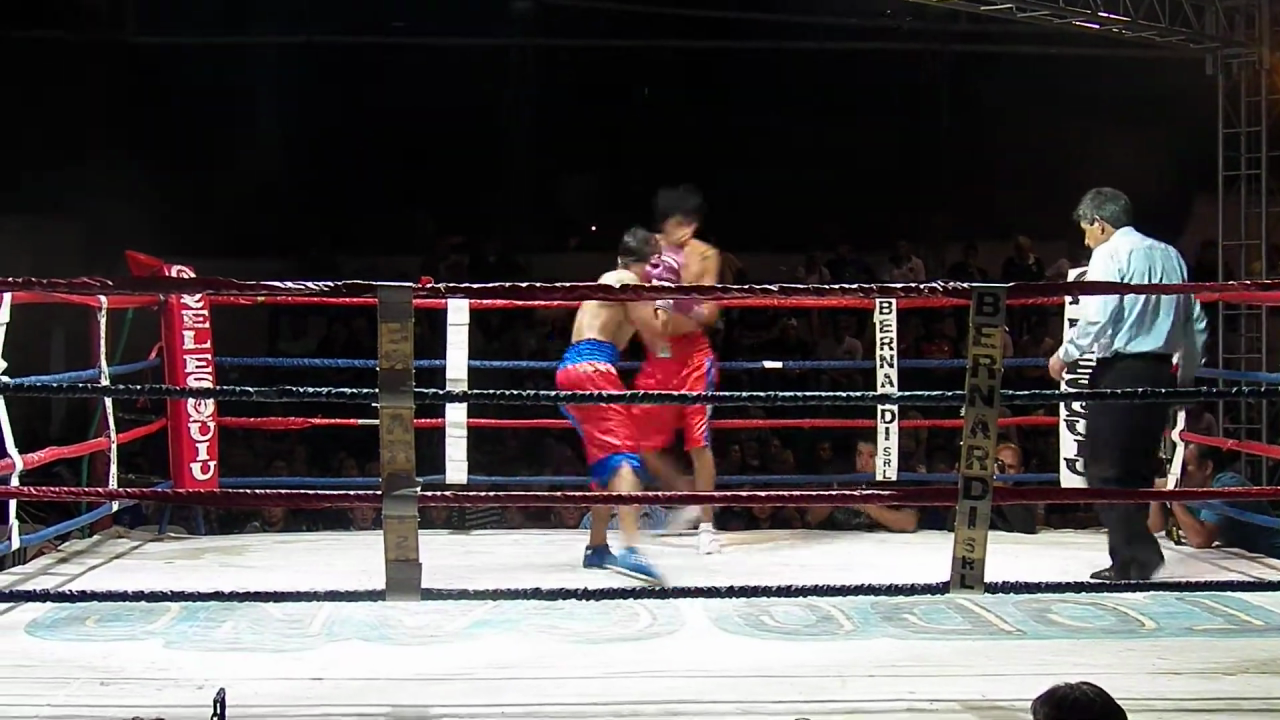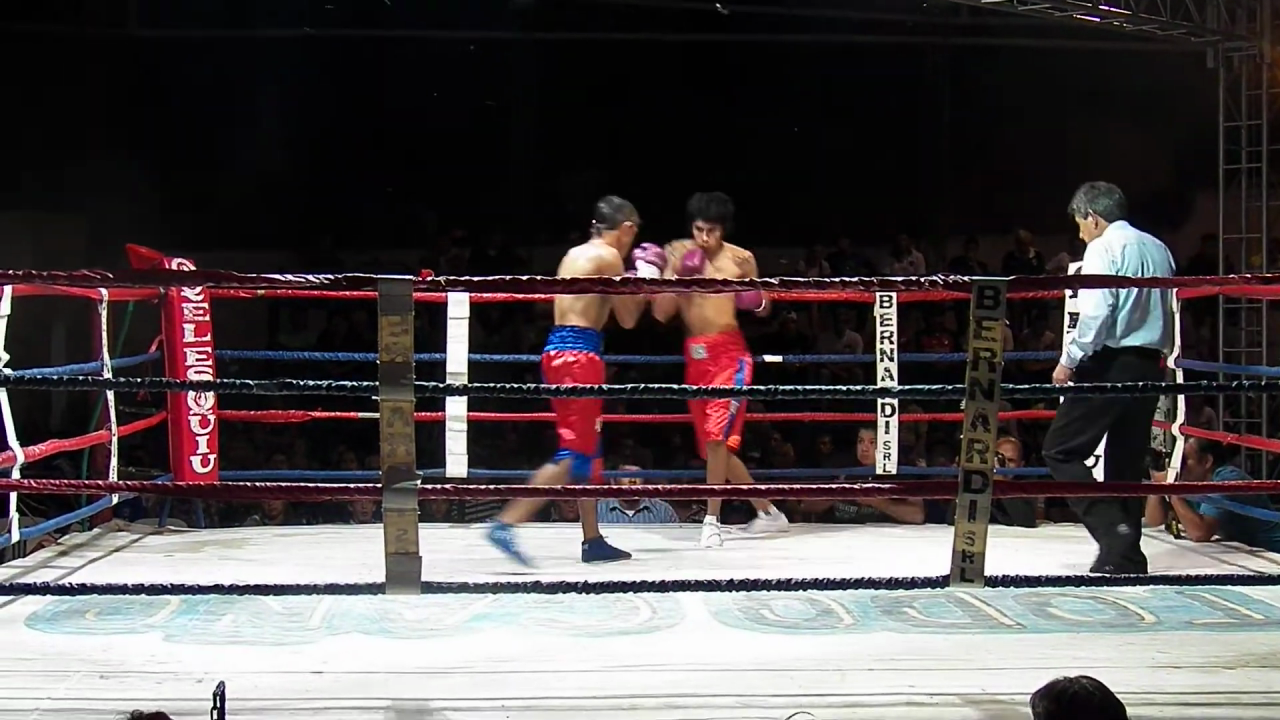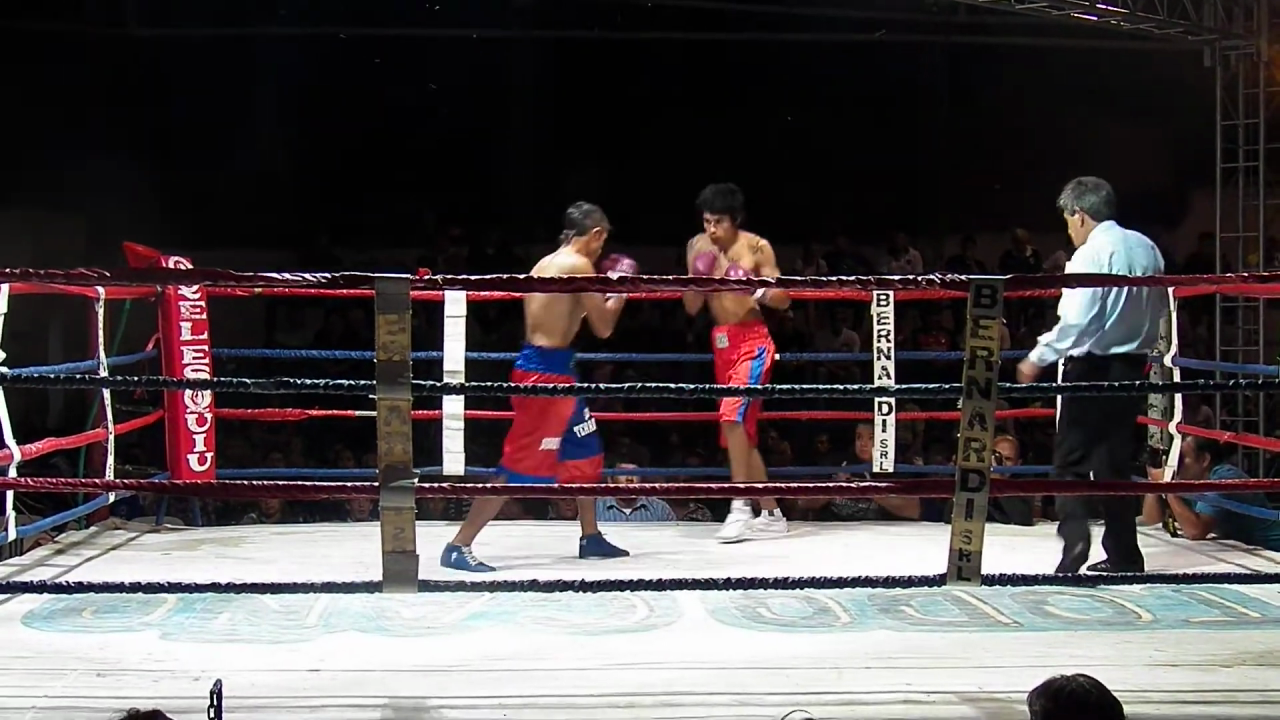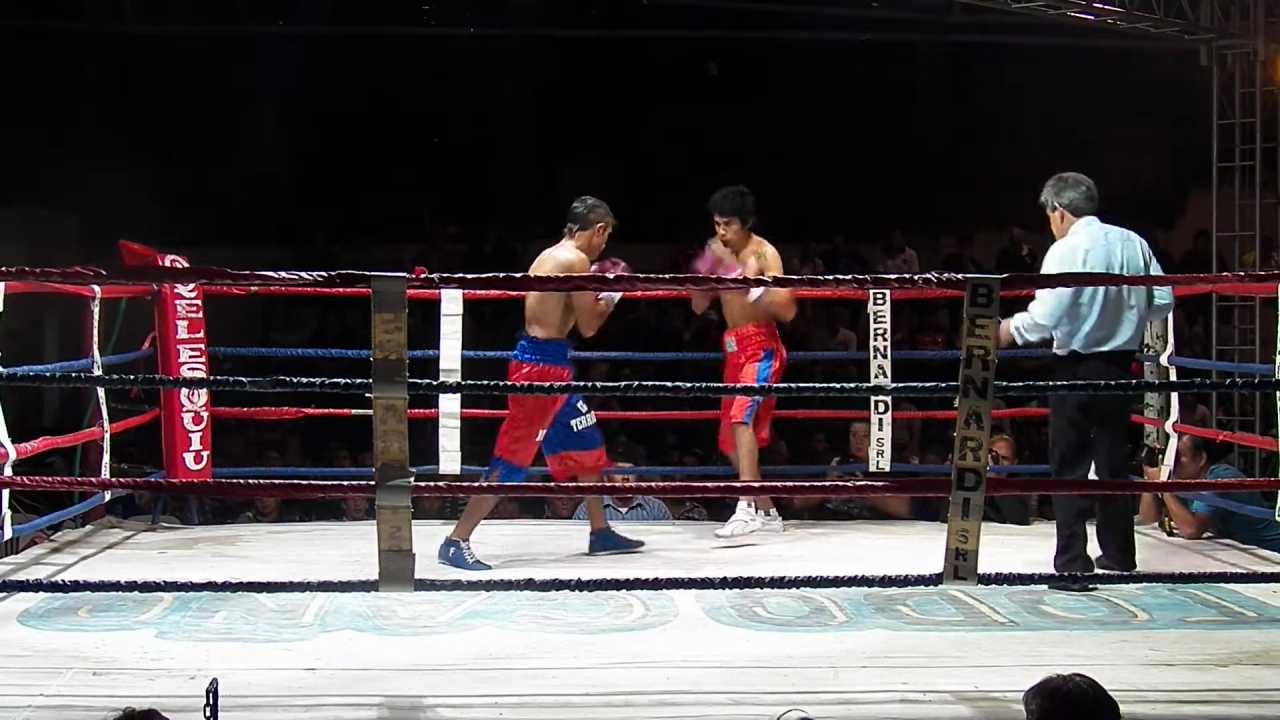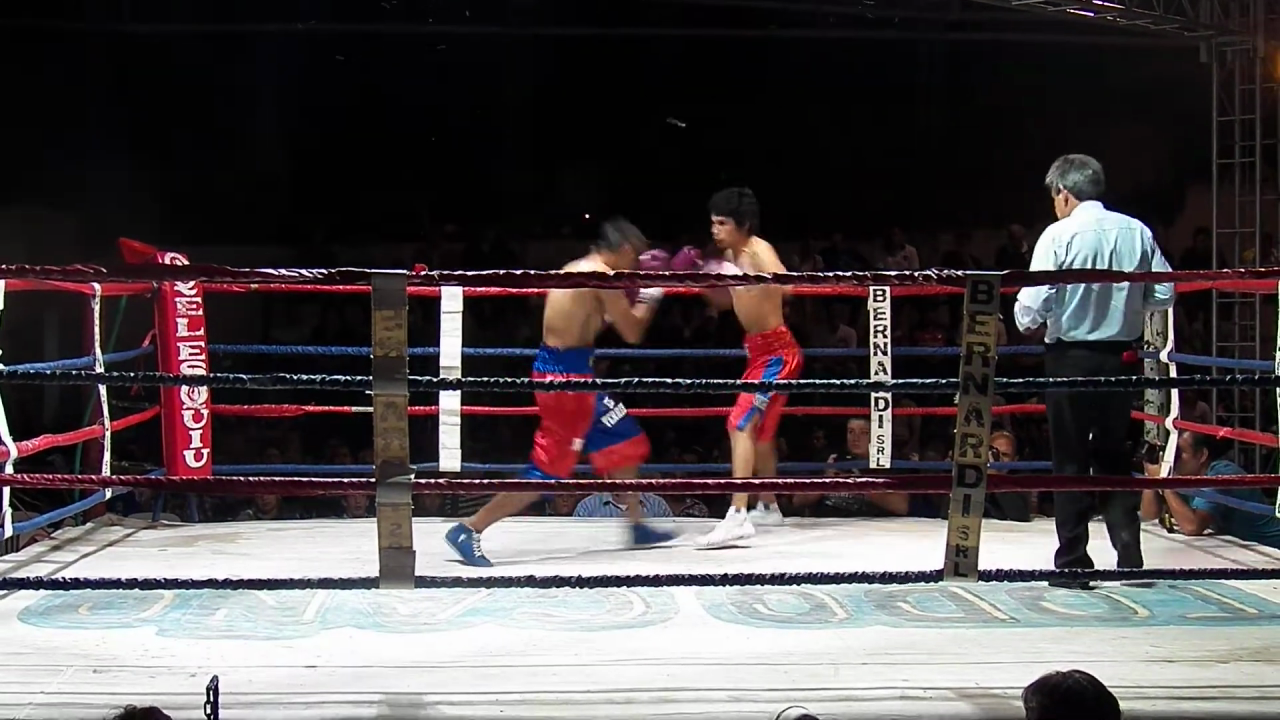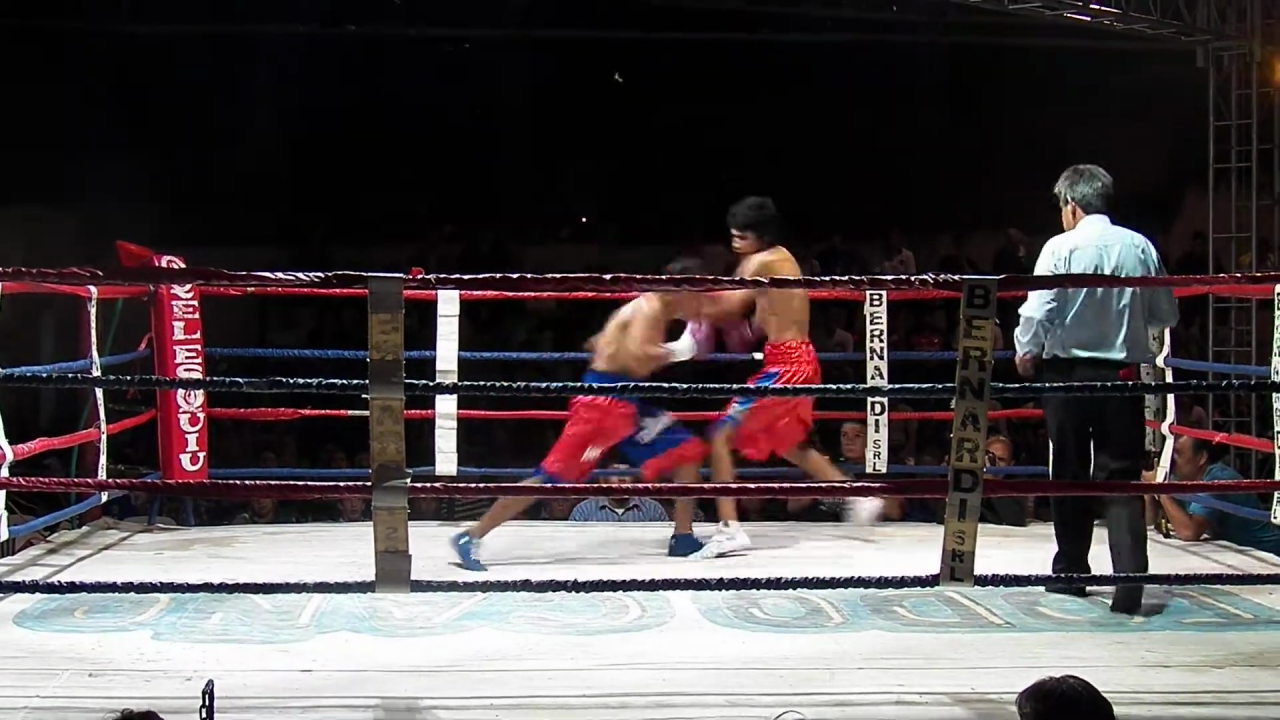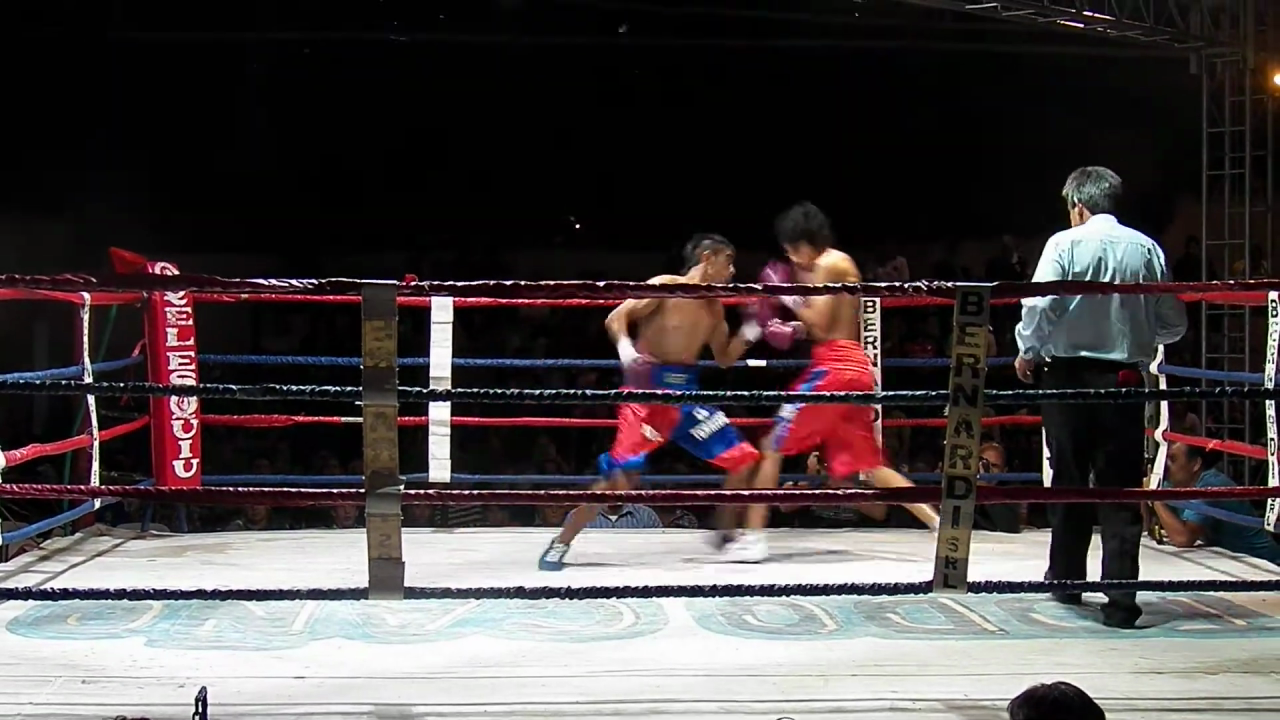
dt=0.2s
person 1, frame 1
left shoulder: (1110, 254)
right shoulder: (1168, 255)
left elbow: (1097, 318)
right elbow: (1195, 321)
left wrist: (1065, 355)
right wrist: (1189, 370)
left hip: (1121, 371)
right hip: (1160, 373)
left knee: (1103, 467)
right knee: (1136, 469)
left ankle: (1139, 552)
right ankle: (1128, 561)
person 1, frame 2
left shoulder: (1104, 248)
right shoulder: (1158, 249)
left elbow: (1096, 313)
right elbow: (1160, 312)
left wrist: (1068, 360)
left hip: (1109, 364)
right hip: (1149, 365)
left knee: (1061, 451)
right knee: (1128, 463)
left ankle: (1110, 526)
right ankle: (1126, 557)
person 1, frame 3
left shoulder: (1091, 253)
right shoulder: (1146, 247)
left elbow: (1076, 321)
right elbow: (1160, 306)
left wrist: (1038, 357)
left hip: (1093, 371)
right hip: (1133, 369)
left knee: (1071, 465)
right knee: (1116, 465)
left ankle: (1075, 548)
right ankle: (1123, 558)
person 1, frame 4
left shoulder: (1067, 250)
right shoulder: (1133, 243)
left elbow: (1044, 318)
right elbow: (1163, 301)
left wrist: (1013, 328)
left hip: (1078, 369)
right hip: (1122, 367)
left knee: (1070, 467)
right knee: (1114, 462)
left ankle: (1072, 566)
right ankle: (1118, 556)
person 1, frame 5
left shoulder: (1059, 235)
right shoulder: (1137, 231)
left elbow: (1034, 303)
right elbow: (1164, 293)
left wrist: (1024, 320)
left hip: (1070, 358)
right hip: (1120, 358)
left knee: (1070, 461)
right knee: (1113, 456)
left ankle: (1073, 563)
right ankle: (1126, 547)
person 1, frame 6
left shoulder: (1061, 248)
right shoulder: (1141, 247)
left elbow: (1035, 314)
right elbow: (1166, 315)
left wrist: (1026, 351)
left hip: (1069, 374)
right hip: (1121, 377)
left knee: (1071, 475)
right knee: (1122, 478)
left ankle: (1070, 572)
right ankle: (1127, 582)
person 1, frame 7
left shoulder: (1065, 244)
right shoulder: (1148, 250)
left elbow: (1037, 305)
right elbow: (1172, 324)
left wrist: (1027, 352)
left hip: (1068, 374)
right hip: (1122, 379)
left knee: (1069, 478)
right knee: (1121, 488)
left ankle: (1066, 580)
right ankle: (1120, 599)
person 2, frame 1
left shoulder: (706, 256)
left elbow: (709, 314)
left wrist: (692, 309)
left hip: (693, 353)
right hip: (657, 355)
left knee: (697, 439)
right knee: (643, 439)
left ankle: (705, 526)
right ankle: (684, 502)
person 2, frame 2
left shoulder: (742, 260)
right shoulder: (676, 253)
left elbow: (760, 307)
right elbow: (660, 313)
left wrist: (760, 303)
right wrist: (680, 276)
left hip: (730, 354)
right hip: (696, 356)
left knee: (718, 436)
right knee: (713, 445)
left ankle: (711, 520)
right ankle: (768, 512)
person 2, frame 3
left shoulder: (757, 247)
right shoulder: (698, 246)
left elbow: (783, 300)
right elbow: (691, 307)
left wrist: (756, 290)
right wrist: (697, 278)
left hip: (751, 340)
right hip: (722, 344)
left knee: (733, 416)
right knee: (741, 433)
left ankle: (741, 507)
right ankle: (771, 513)
person 2, frame 4
left shoulder: (765, 253)
right shoulder: (715, 249)
left elbow: (788, 310)
right elbow: (699, 307)
left wrist: (752, 289)
left hip: (763, 348)
right hip: (736, 348)
left knee: (741, 420)
right knee: (732, 439)
left ankle: (747, 508)
right ankle: (767, 512)
person 2, frame 5
left shoulder: (758, 252)
right shoulder: (729, 255)
left elbow: (776, 285)
right elbow: (717, 298)
left wrist: (732, 274)
right wrist: (689, 271)
left hip: (774, 350)
right hip: (758, 349)
left knee: (741, 425)
right knee: (754, 428)
left ankle: (738, 518)
right ankle: (768, 505)
person 2, frame 6
left shoulder: (763, 262)
right shoulder: (779, 259)
left elbow: (731, 302)
left hip: (785, 364)
right hip: (797, 362)
left knee: (722, 437)
right knee: (792, 448)
left ankle: (729, 531)
right ankle: (860, 497)
person 2, frame 7
left shoulder: (831, 262)
right shoulder: (846, 267)
left elbow: (819, 320)
left wrist: (786, 296)
right wrist: (789, 328)
left hip: (836, 366)
right hip: (856, 367)
left knee: (772, 445)
right knee: (867, 465)
left ankle: (752, 537)
right ankle: (942, 525)
person 3, frame 1
left shoulder: (609, 280)
right shoulder: (633, 284)
right elbow: (656, 340)
left wrist: (655, 304)
right wrist: (666, 306)
left hip: (572, 367)
right hip: (594, 367)
left knee: (601, 456)
right knee: (621, 457)
left ankle: (597, 547)
right ankle: (630, 550)
person 3, frame 2
left shoulder: (575, 255)
right shoulder: (607, 257)
right elbow: (628, 318)
right wrist: (646, 278)
left hip: (562, 350)
right hip: (578, 354)
left knee: (587, 451)
right knee: (576, 453)
left ankle: (594, 541)
right ankle: (504, 523)
person 3, frame 3
left shoulder: (547, 263)
right shoulder: (579, 266)
right elbow: (604, 327)
left wrist: (598, 295)
right wrist: (620, 289)
left hip: (551, 369)
right hip: (544, 372)
left knee: (587, 452)
right knee: (520, 467)
left ankle: (591, 538)
right ankle: (457, 547)
person 3, frame 4
left shoulder: (550, 256)
right shoulder: (575, 260)
right elbow: (588, 326)
left wrist: (596, 286)
right wrist: (613, 292)
left hip: (548, 362)
right hip: (541, 364)
left knee: (588, 445)
right knee: (512, 459)
left ankle: (601, 532)
right ankle: (457, 541)
person 3, frame 5
left shoulder: (575, 269)
right shoulder: (602, 275)
right elbow: (631, 332)
right wrist: (651, 294)
left hip: (570, 369)
right hip: (564, 374)
left knee: (625, 439)
right knee: (549, 471)
left ankle: (637, 527)
right ankle: (468, 530)
person 3, frame 6
left shoulder: (652, 308)
right shoulder: (652, 308)
right elbow: (639, 361)
right wrist: (679, 350)
left hip: (624, 400)
right hip: (603, 400)
left knee: (686, 451)
right knee: (553, 475)
left ankle: (683, 536)
right ankle: (472, 536)
person 3, frame 7
left shoulder: (713, 303)
right shoulder: (663, 287)
left elbow: (723, 350)
right elbow: (616, 319)
left wrist: (752, 330)
right wrist: (627, 350)
left hip: (683, 389)
right hip: (650, 388)
left knee: (741, 459)
right knee: (625, 469)
right ankle: (561, 542)
